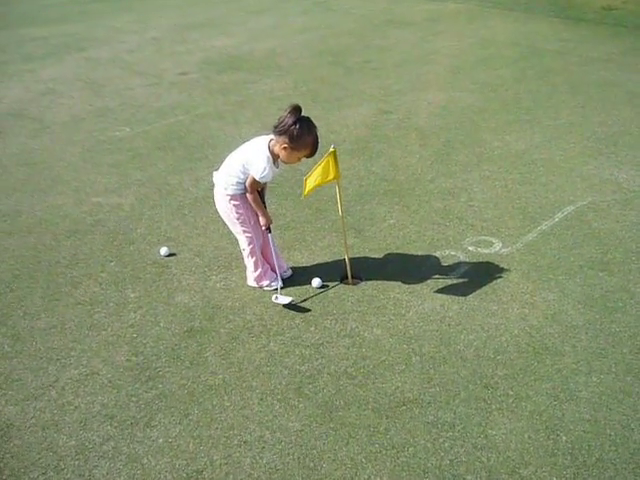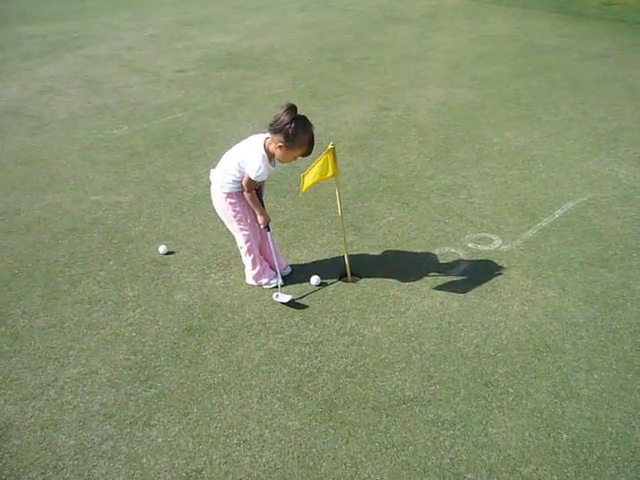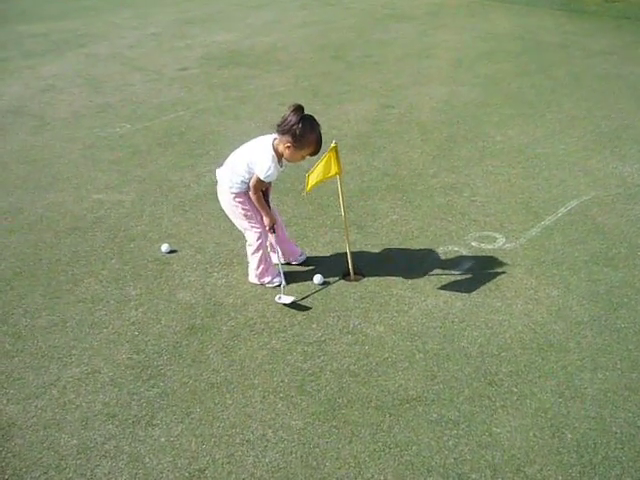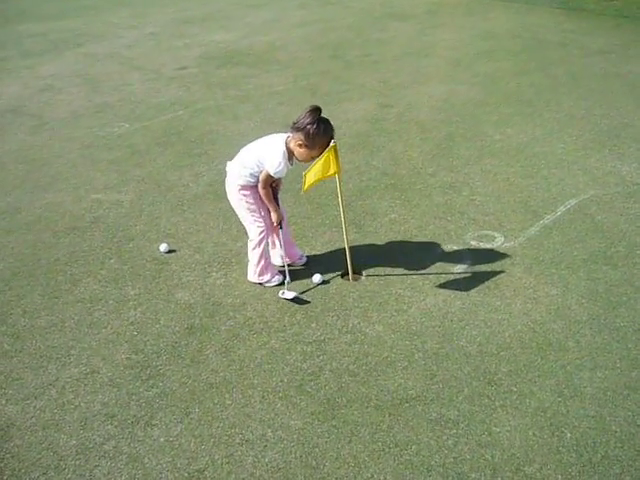
dt=0.3s
person 1, frame 1
left shoulder: (272, 142)
right shoulder: (264, 165)
right elbow: (251, 190)
left wrist: (263, 207)
right wrist: (263, 215)
left hip: (243, 188)
right hip: (230, 194)
left knee: (263, 230)
right knee: (251, 236)
left ankle: (275, 267)
right ankle: (260, 277)
person 1, frame 2
left shoulder: (269, 140)
right shoulder: (259, 163)
right elbow: (247, 189)
left wrist: (261, 201)
right wrist: (261, 213)
left hip: (243, 185)
right hip: (228, 192)
left knee: (261, 228)
right knee: (248, 234)
left ankle: (274, 265)
right ankle: (258, 275)
person 1, frame 3
left shoulder: (276, 141)
right shoulder: (269, 164)
right elbow: (254, 190)
left wrist: (267, 195)
right wrist: (266, 214)
left hip: (246, 184)
right hip: (234, 192)
left knee: (274, 220)
right knee: (258, 231)
left ankle: (287, 253)
right ankle: (261, 275)
person 1, frame 4
left shoulder: (289, 140)
right shoulder: (278, 160)
right elbow: (263, 186)
left wrist: (276, 184)
right wrist: (273, 210)
left hip: (255, 180)
right hip: (242, 185)
left knee: (278, 218)
right knee: (261, 227)
left ankle: (285, 255)
right ankle: (260, 273)
